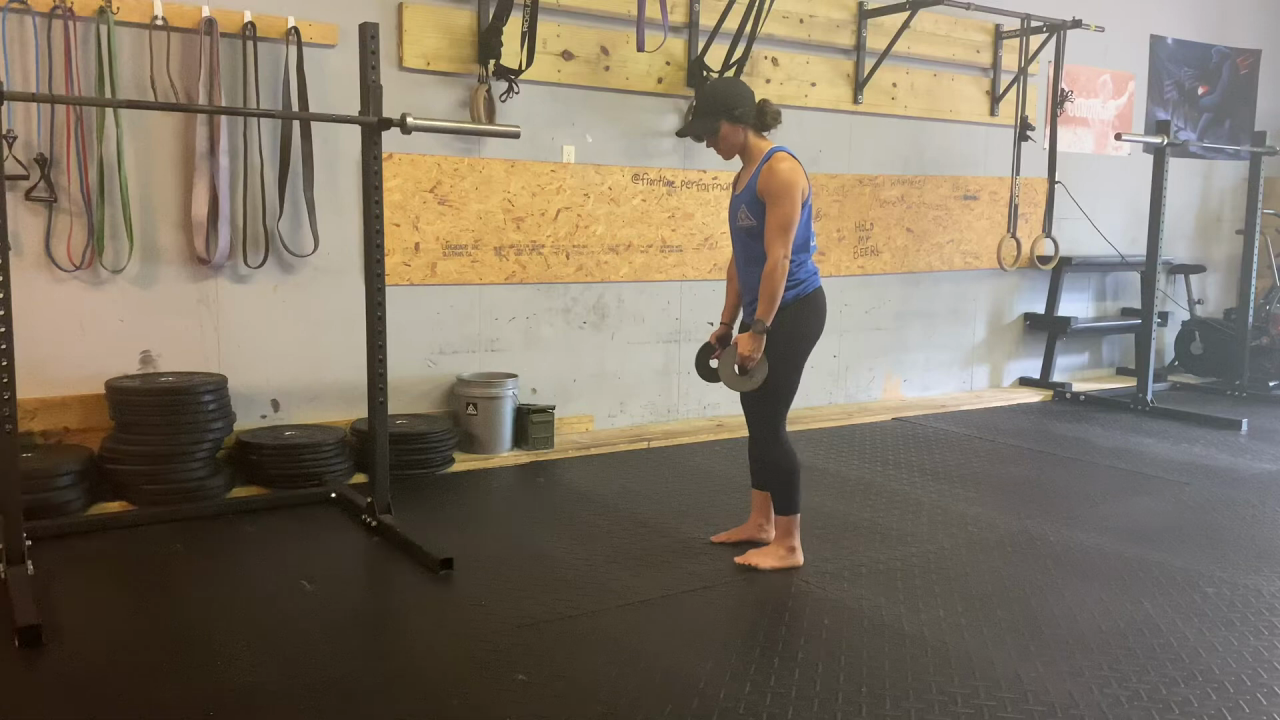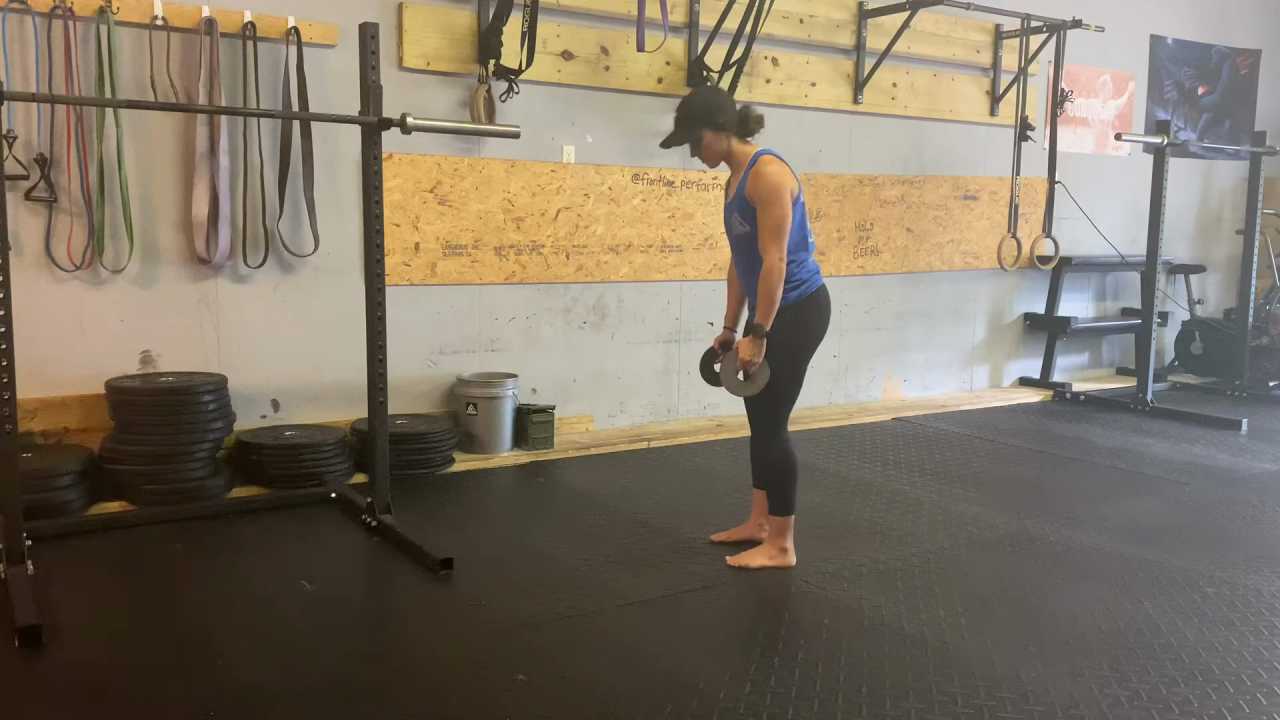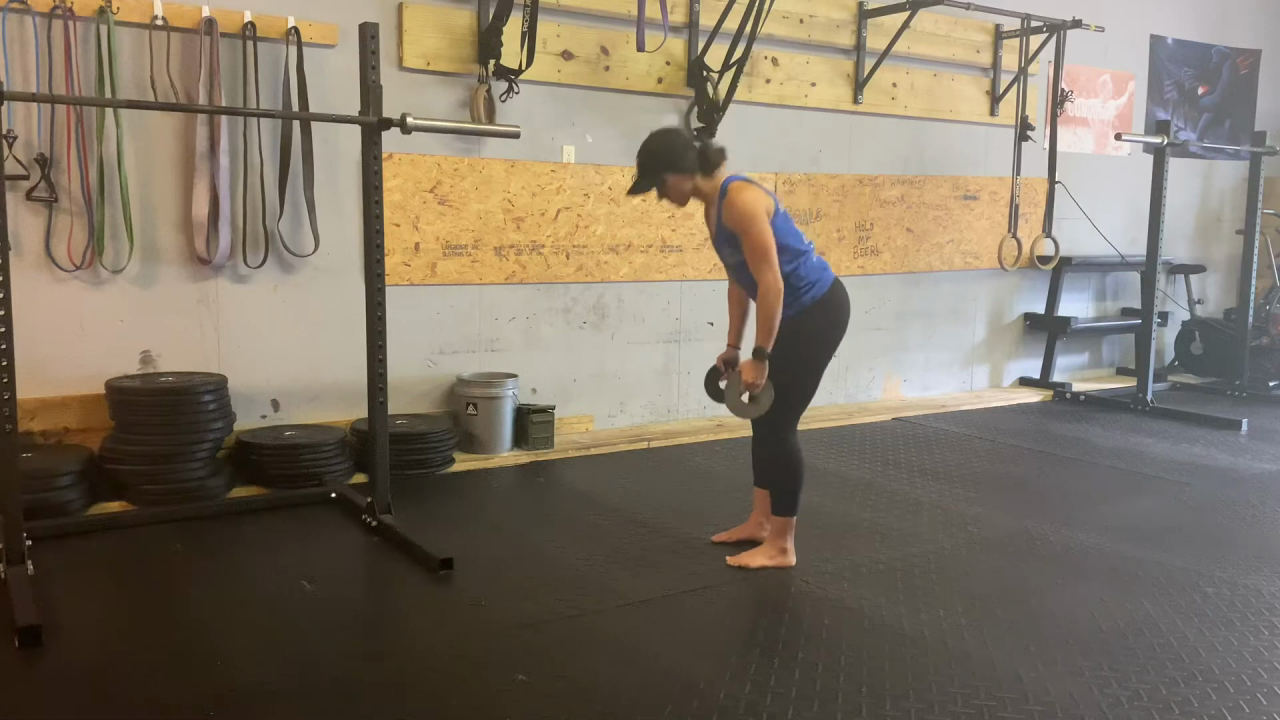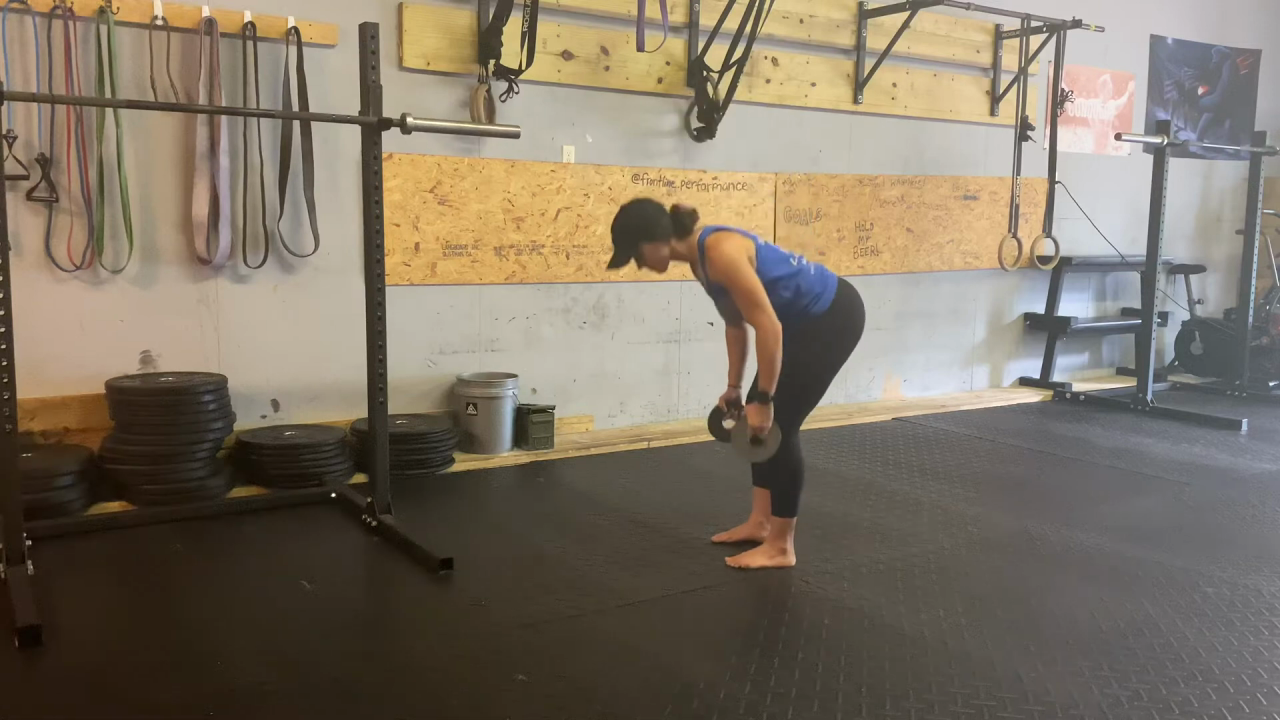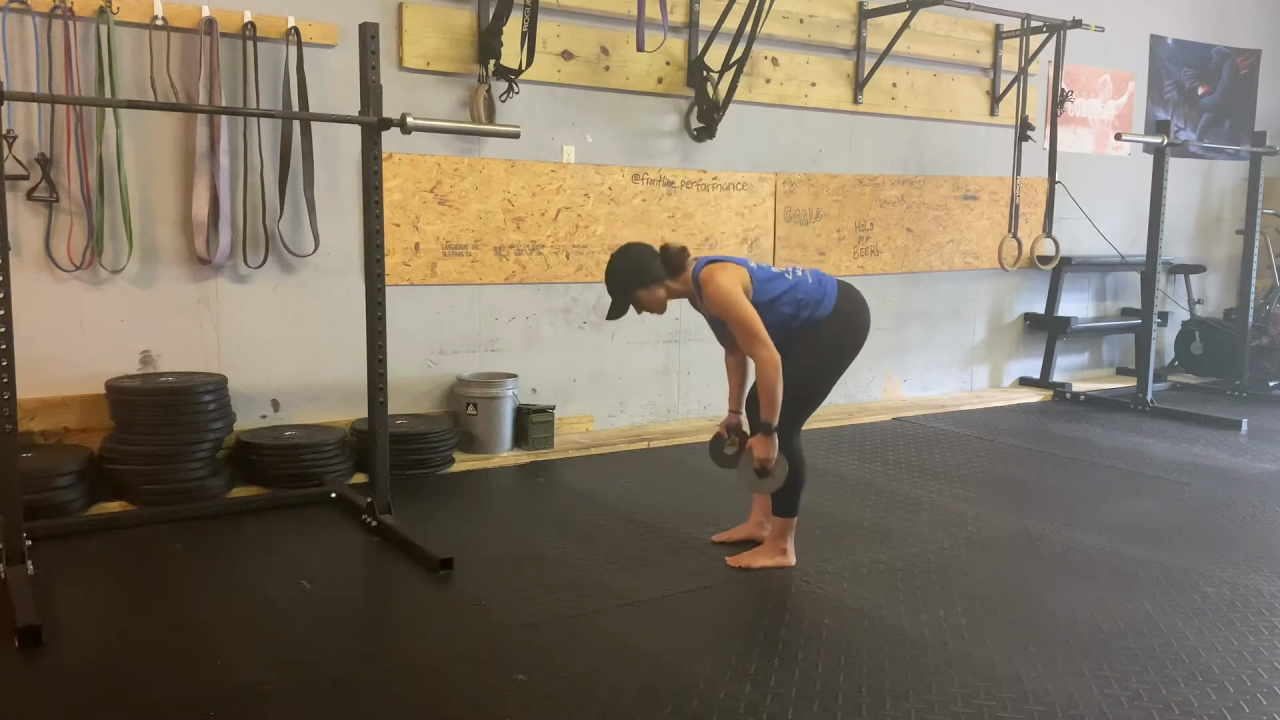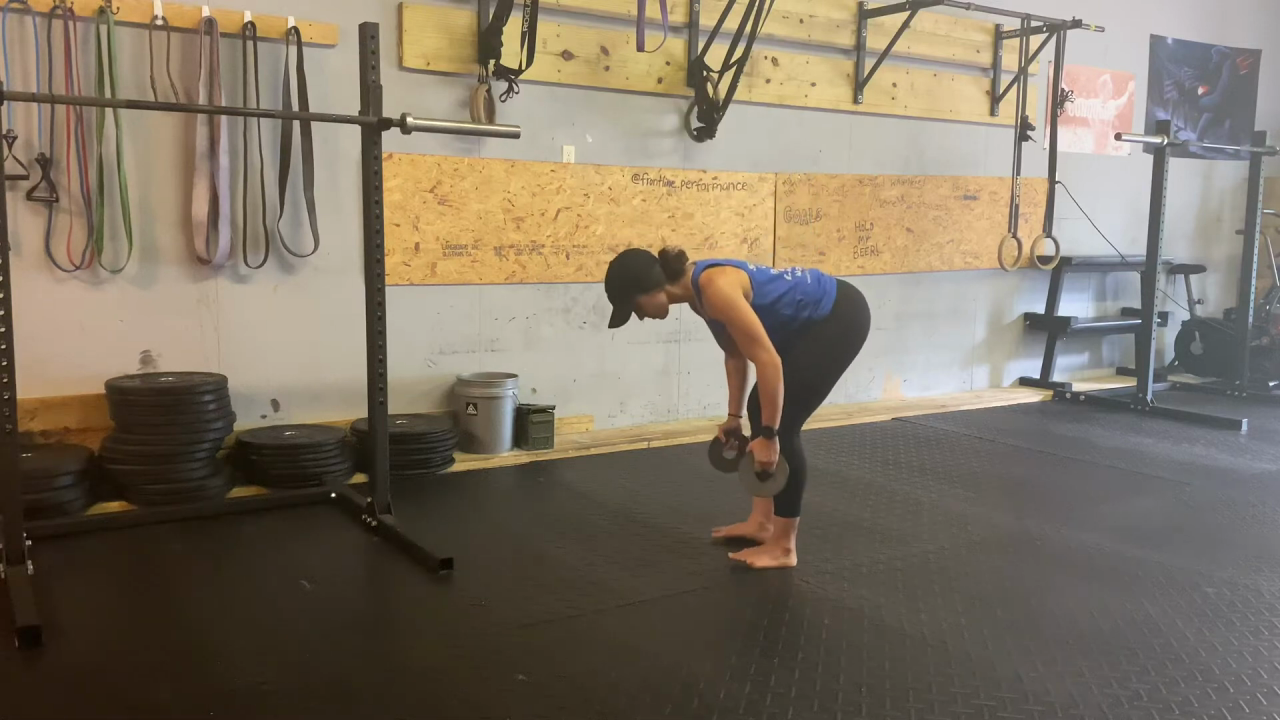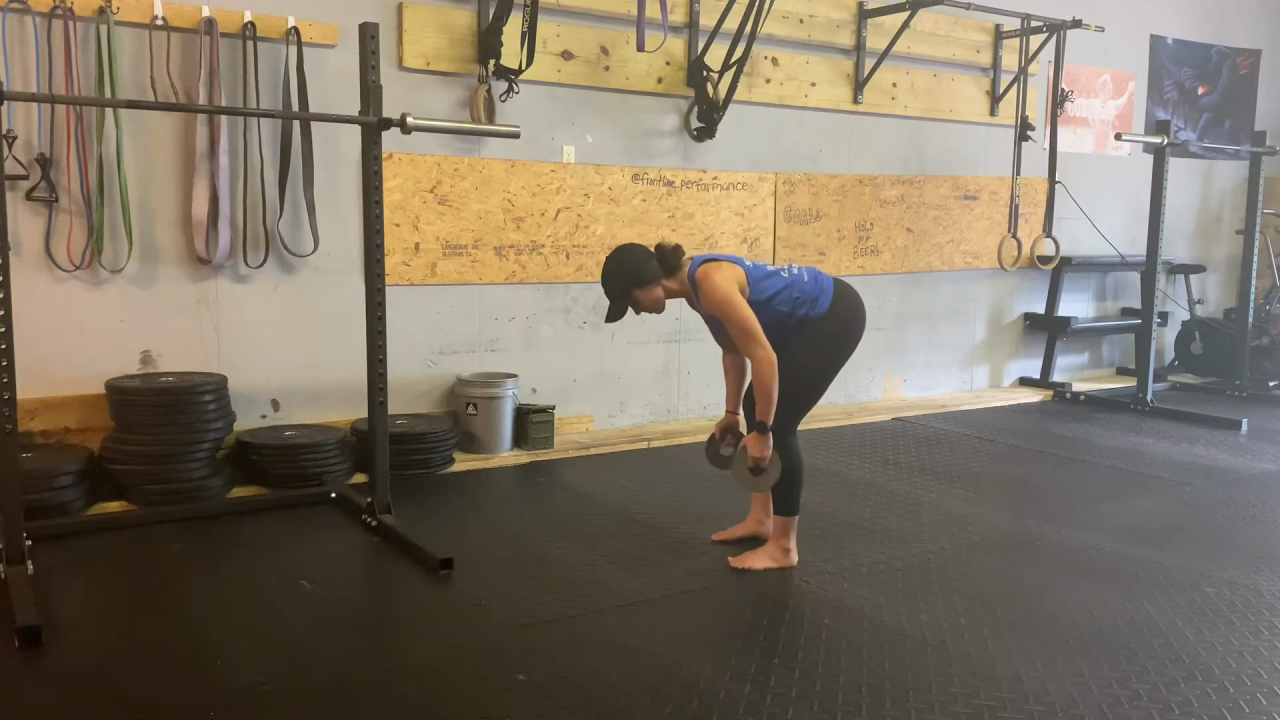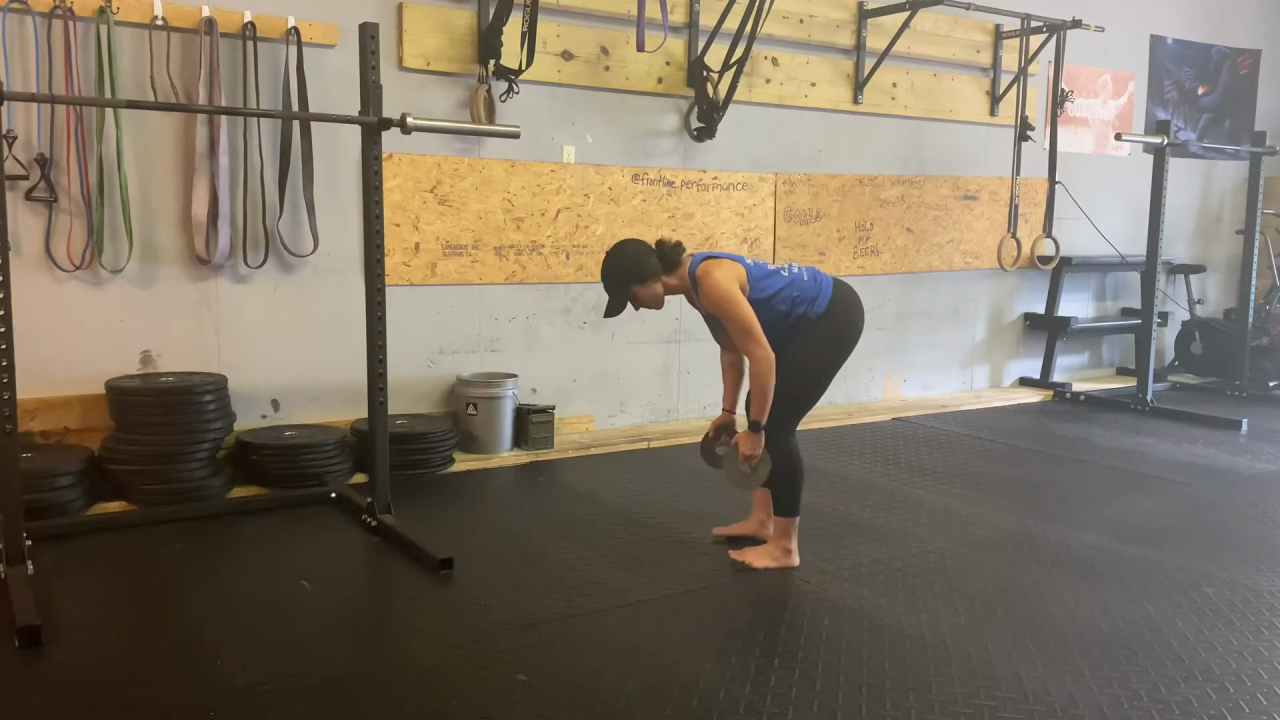
dt=0.2s
person 1, frame 1
left shoulder: (780, 170)
right shoulder: (746, 173)
left elbow: (778, 259)
left wrist: (757, 330)
right wrist: (727, 323)
left hip: (792, 311)
right hip: (763, 311)
left knee: (768, 424)
right knee: (756, 421)
left ankle: (788, 544)
right ankle: (761, 523)
person 1, frame 2
left shoulder: (768, 173)
right shoulder: (735, 179)
left elbow: (775, 262)
left wrist: (757, 335)
right wrist: (730, 327)
left hip: (797, 310)
right hip: (770, 311)
left knee: (770, 423)
right knee: (760, 420)
left ankle: (781, 545)
right ankle: (759, 522)
person 1, frame 3
left shoulder: (740, 200)
right shoulder: (713, 205)
left elbow: (771, 284)
right elbow: (739, 281)
left wrist: (760, 357)
right wrist: (732, 346)
left hip: (818, 309)
right hip: (794, 313)
left knee: (778, 422)
right knee: (765, 417)
left ankle: (781, 545)
right ankle: (760, 522)
person 1, frame 4
left shoulder: (720, 252)
right shoulder: (698, 257)
left elbow: (769, 328)
right elbow: (735, 323)
left wrist: (764, 400)
right wrist: (734, 386)
left hip: (833, 317)
right hip: (807, 319)
left knee: (778, 424)
right knee: (760, 429)
left ankle: (781, 546)
right ankle: (759, 521)
person 1, frame 5
left shoulder: (715, 285)
right shoulder: (696, 285)
left elbow: (768, 359)
right elbow: (735, 350)
left wrist: (768, 432)
right wrist: (734, 411)
left hip: (840, 318)
right hip: (813, 322)
left knee: (782, 425)
right knee: (760, 411)
left ankle: (781, 546)
right ankle: (760, 521)
person 1, frame 6
left shoulder: (715, 289)
right shoulder: (696, 288)
left elbow: (768, 361)
right elbow: (735, 353)
left wrist: (769, 435)
right wrist: (734, 415)
left hip: (840, 316)
right hip: (816, 319)
left knee: (782, 424)
right knee: (762, 410)
left ankle: (783, 546)
right ankle: (761, 521)
person 1, frame 7
left shoulder: (711, 284)
right shoulder: (692, 283)
left elbow: (764, 357)
right elbow: (733, 349)
left wrist: (763, 431)
right wrist: (732, 411)
left hip: (835, 315)
right hip: (809, 318)
left knee: (778, 423)
right knee: (758, 408)
left ankle: (783, 545)
right ankle: (760, 518)
person 1, frame 8
left shoulder: (711, 281)
right shoulder: (692, 281)
left elbow: (762, 356)
right elbow: (732, 348)
left wrist: (755, 429)
right wrist: (728, 411)
left hip: (833, 316)
right hip: (808, 317)
left knee: (776, 424)
right knee: (761, 412)
left ankle: (784, 546)
right ankle: (762, 520)
